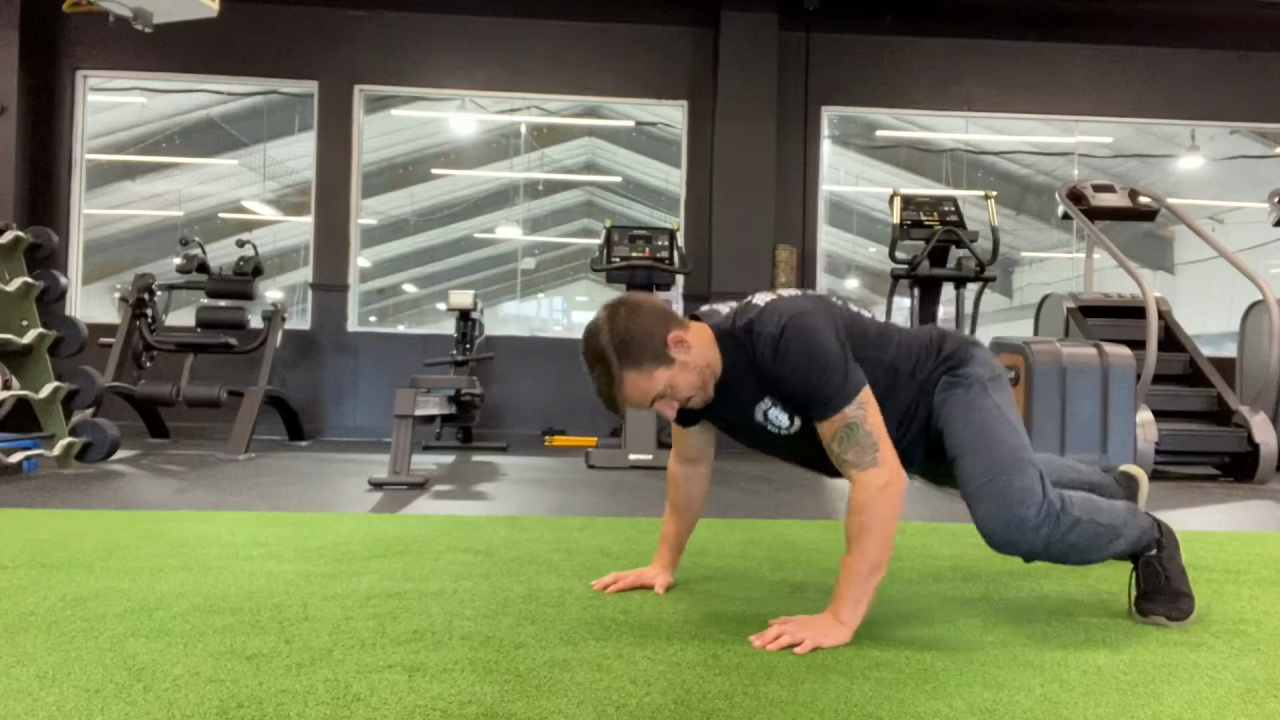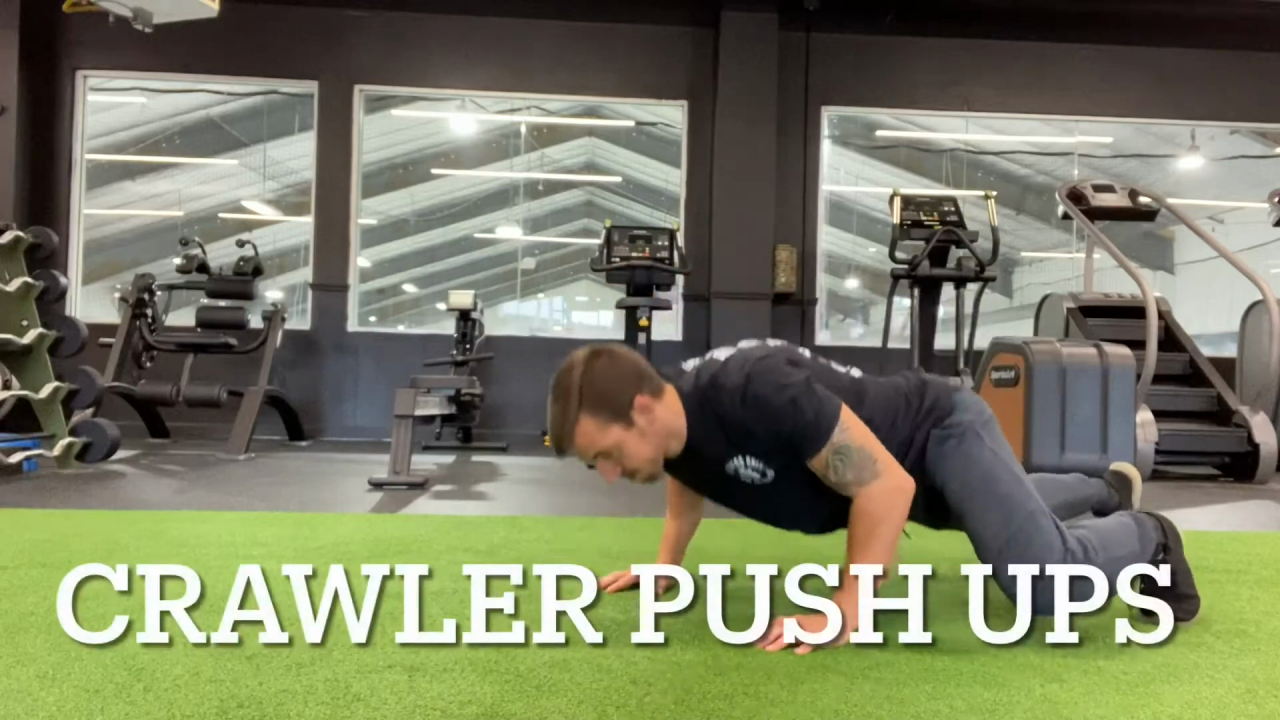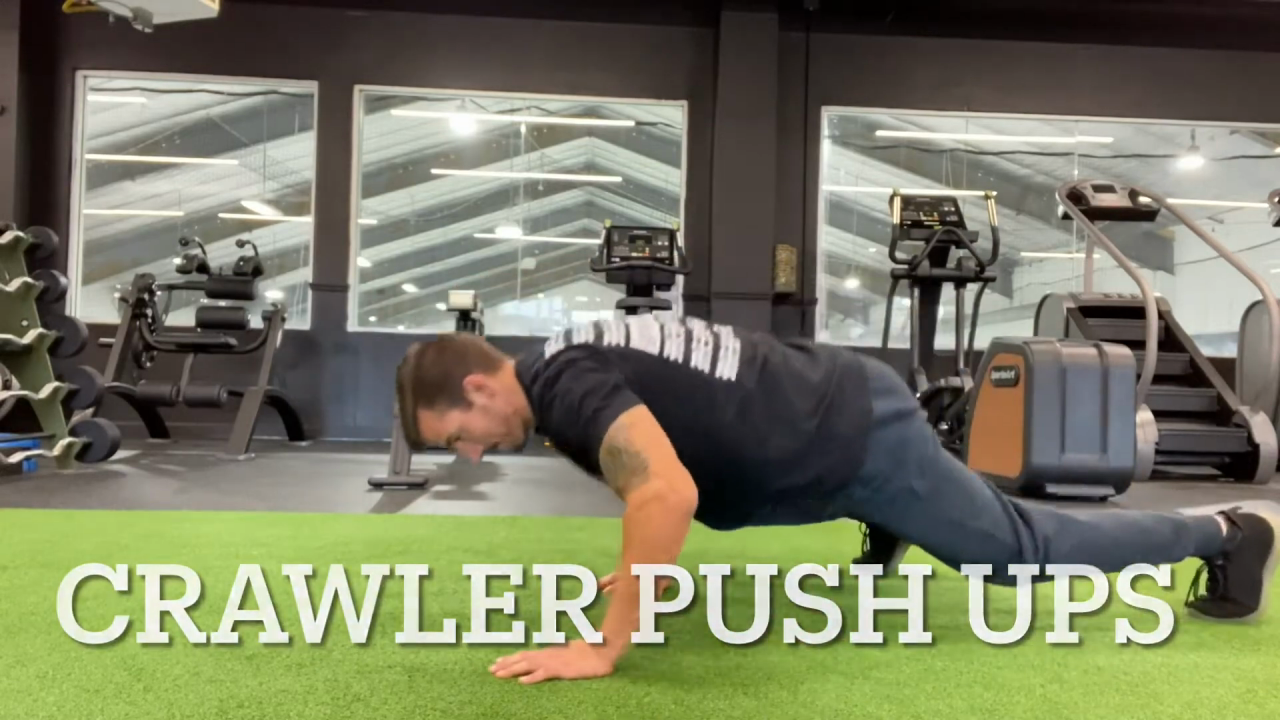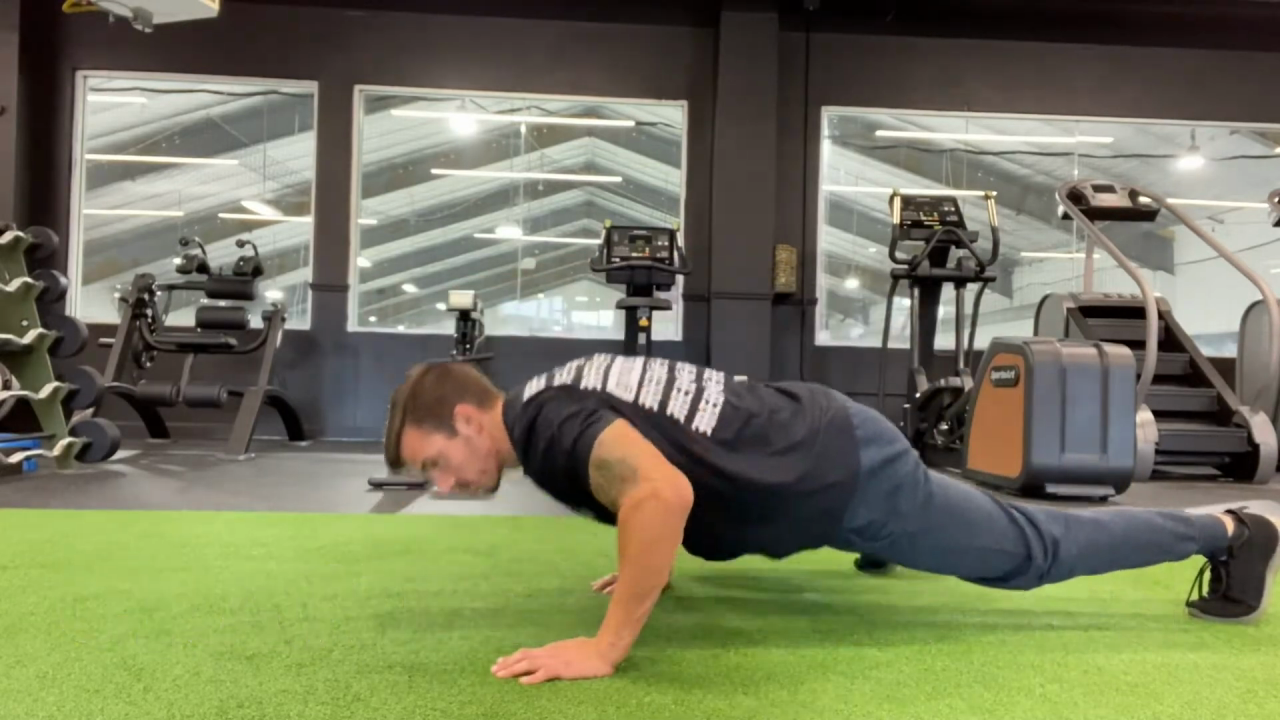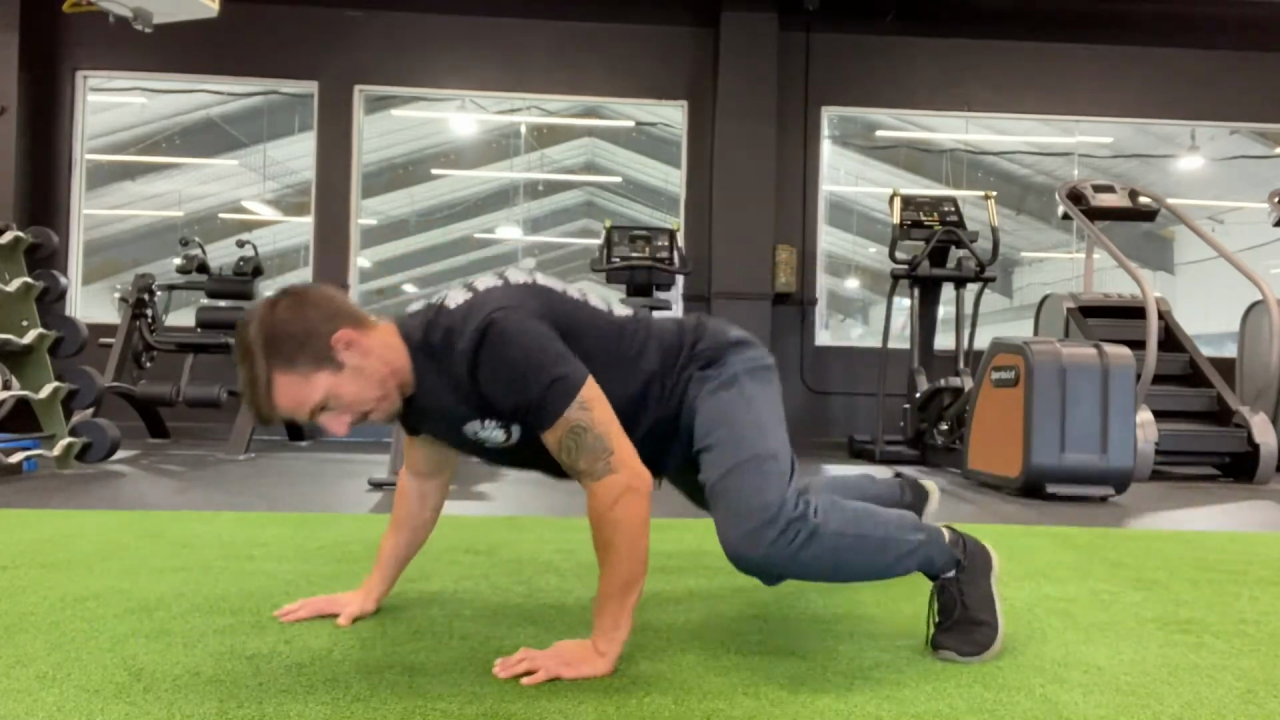
dt=1s
person 1, frame 1
left shoulder: (785, 339)
right shoulder: (682, 369)
left elbow: (879, 477)
right elbow: (689, 460)
left wrist: (841, 617)
right wrist: (665, 560)
left hip: (953, 380)
right hip: (905, 408)
left knee: (1017, 518)
right knee: (1001, 475)
left ankle: (1143, 535)
right ankle: (1114, 486)
person 1, frame 2
left shoulder: (756, 389)
right shoulder: (671, 412)
left elbow: (888, 484)
right elbow: (691, 476)
left wrist: (846, 609)
right wrist: (667, 563)
left hip: (940, 428)
right hip: (904, 459)
left knee: (1037, 574)
right knee: (1004, 508)
left ankle: (1146, 539)
right ankle: (1109, 490)
person 1, frame 3
left shoulder: (567, 390)
right shoulder: (565, 366)
left elbow: (668, 494)
right elbow: (678, 473)
left wrist: (606, 645)
right wrist: (646, 562)
left hip: (856, 433)
right hip: (824, 393)
left knee: (1019, 549)
right knee: (723, 506)
right ankle: (890, 524)
person 1, frame 4
left shoulder: (550, 422)
right shoulder: (556, 400)
left elbow: (664, 497)
left wrist: (606, 646)
right wrist: (644, 565)
left hip: (849, 474)
right hip: (813, 435)
left knee: (1028, 551)
right knee: (713, 539)
right ankle: (886, 535)
person 1, frame 5
left shoulder: (489, 341)
right shoulder: (409, 373)
left elbow: (619, 486)
right elbow: (427, 471)
left wrist: (601, 644)
right wrist: (373, 586)
left hip: (714, 375)
right hip: (665, 411)
left knee: (766, 535)
right knee: (772, 517)
left ankle: (949, 556)
right ankle: (899, 498)
